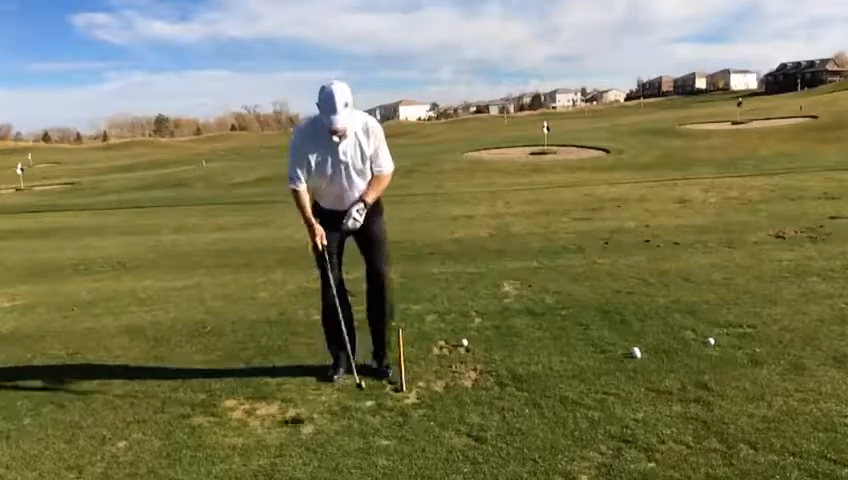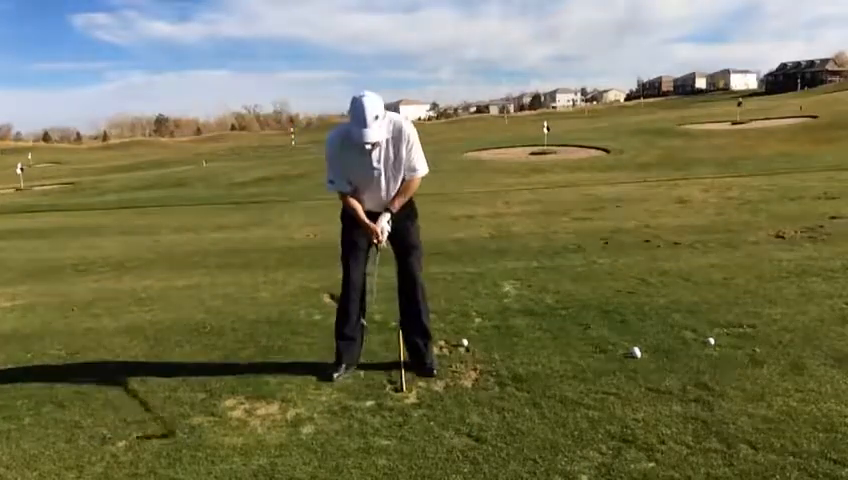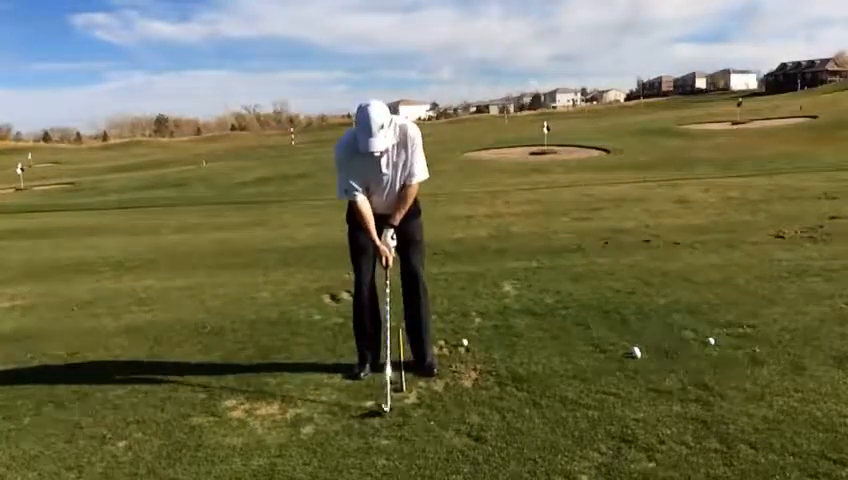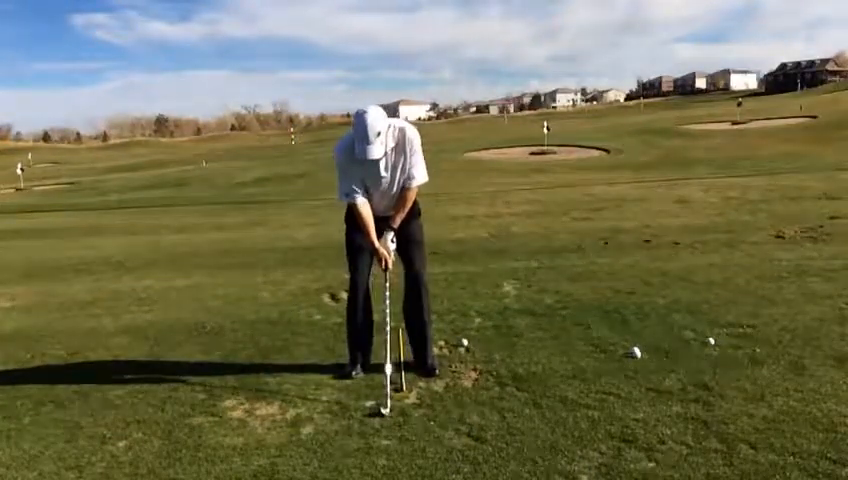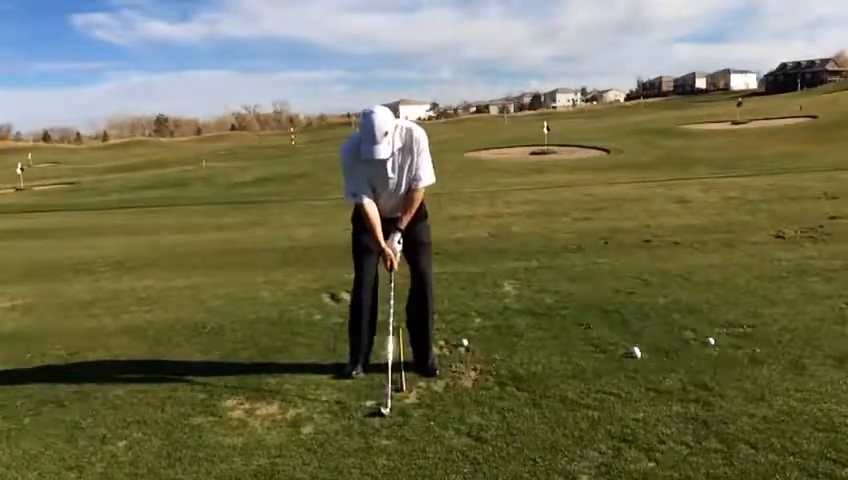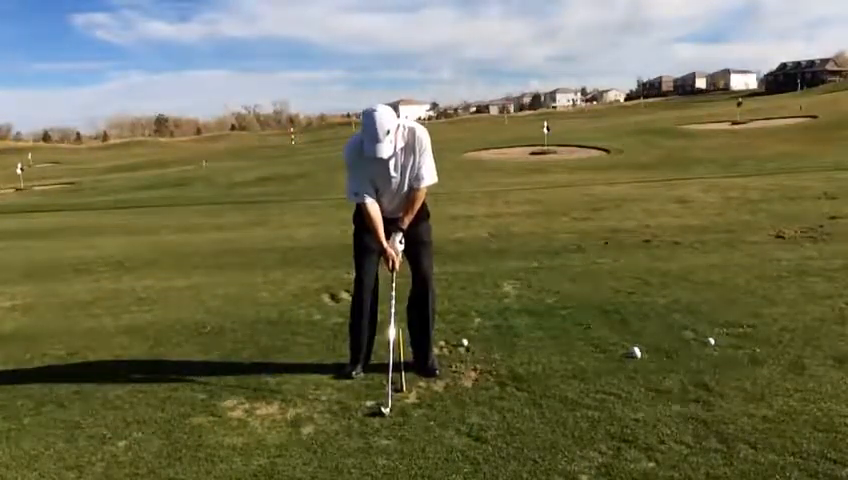
dt=0.5s
person 1, frame 1
left shoulder: (368, 126)
right shoulder: (303, 135)
left elbow: (384, 172)
right elbow: (298, 186)
left wrist: (363, 205)
right wrist: (312, 224)
left hip: (365, 209)
right hip: (324, 214)
left knee: (379, 276)
right knee: (331, 284)
left ankle: (382, 354)
right ankle: (340, 357)
person 1, frame 2
left shoulder: (403, 129)
right shoulder: (337, 140)
left elbow: (415, 176)
right elbow: (343, 189)
left wrist: (389, 213)
right wrist: (367, 223)
left hip: (400, 209)
right hip: (358, 214)
left knee: (411, 278)
right knee: (353, 282)
left ankle: (421, 353)
right ankle: (346, 355)
person 1, frame 3
left shoulder: (408, 133)
right shoulder: (346, 147)
left elbow: (413, 183)
right elbow: (357, 198)
left wrist: (392, 226)
right wrist: (376, 242)
left hip: (404, 211)
right hip: (364, 215)
left knee: (414, 276)
right knee: (363, 283)
left ankle: (422, 354)
right ankle: (367, 357)
person 1, frame 4
left shoulder: (407, 135)
right shoulder: (344, 150)
left elbow: (411, 185)
right elbow: (357, 200)
left wrist: (391, 229)
right wrist: (375, 245)
left hip: (403, 212)
right hip: (363, 216)
left knee: (417, 277)
right knee: (358, 283)
left ankle: (423, 355)
right ankle: (358, 358)
person 1, frame 5
left shoulder: (415, 136)
right shoulder: (351, 150)
left elbow: (419, 186)
right elbow: (364, 201)
left wrist: (399, 230)
right wrist: (382, 245)
left hip: (410, 214)
right hip: (370, 217)
left knee: (423, 278)
right knee: (364, 283)
left ankle: (424, 355)
right ankle: (358, 357)
person 1, frame 6
left shoulder: (417, 136)
right shoulder: (354, 149)
left elbow: (421, 186)
right elbow: (366, 200)
left wrist: (400, 230)
right wrist: (384, 245)
left hip: (412, 213)
right hip: (372, 216)
left knee: (423, 279)
right knee: (365, 283)
left ankle: (423, 355)
right ankle: (358, 358)
